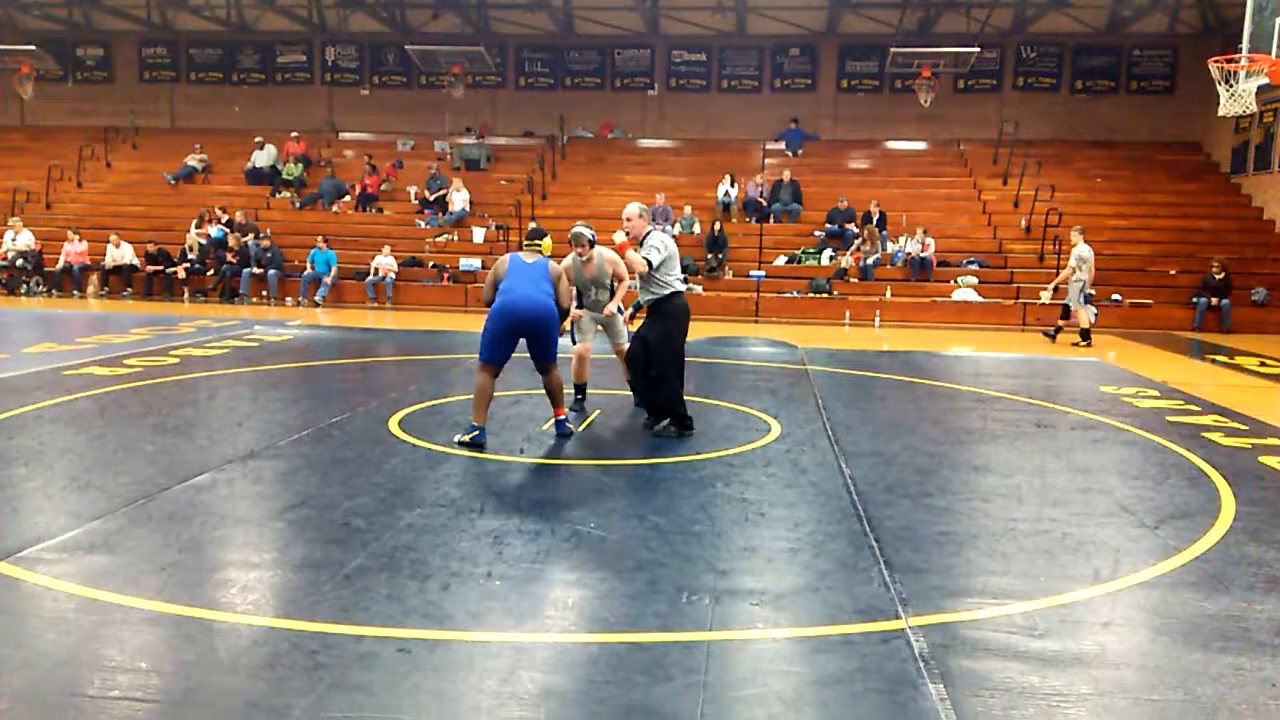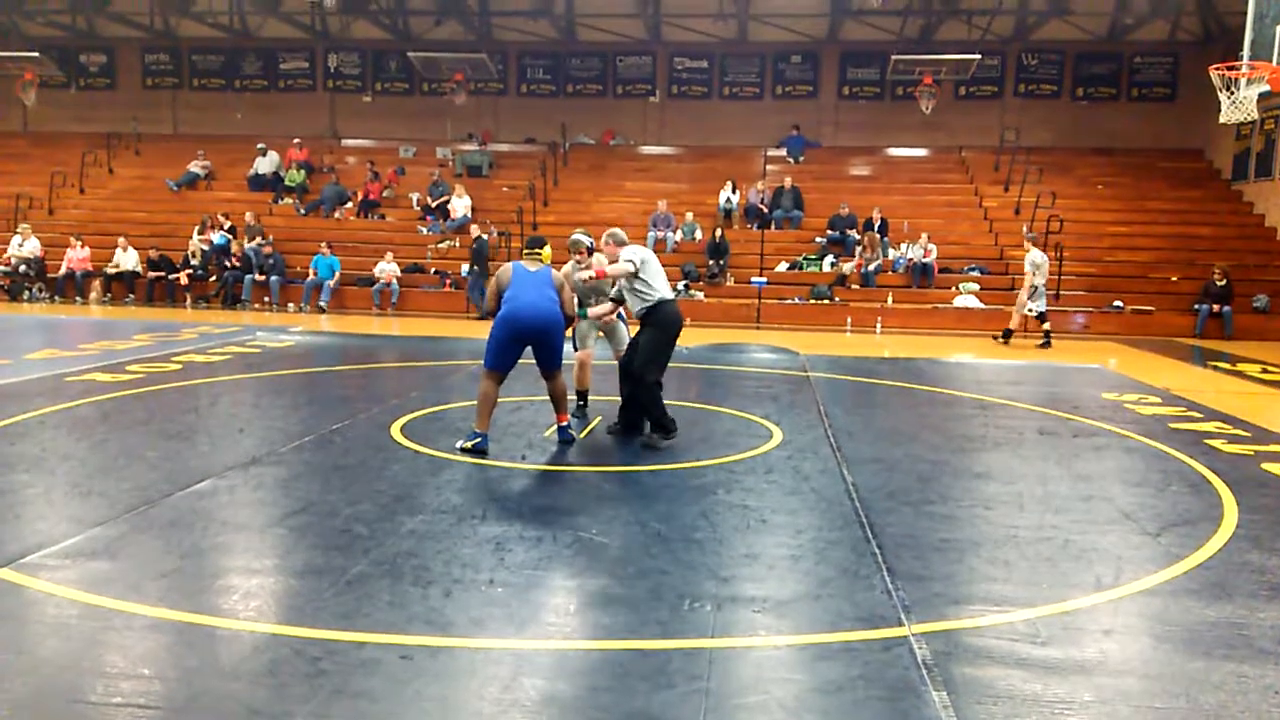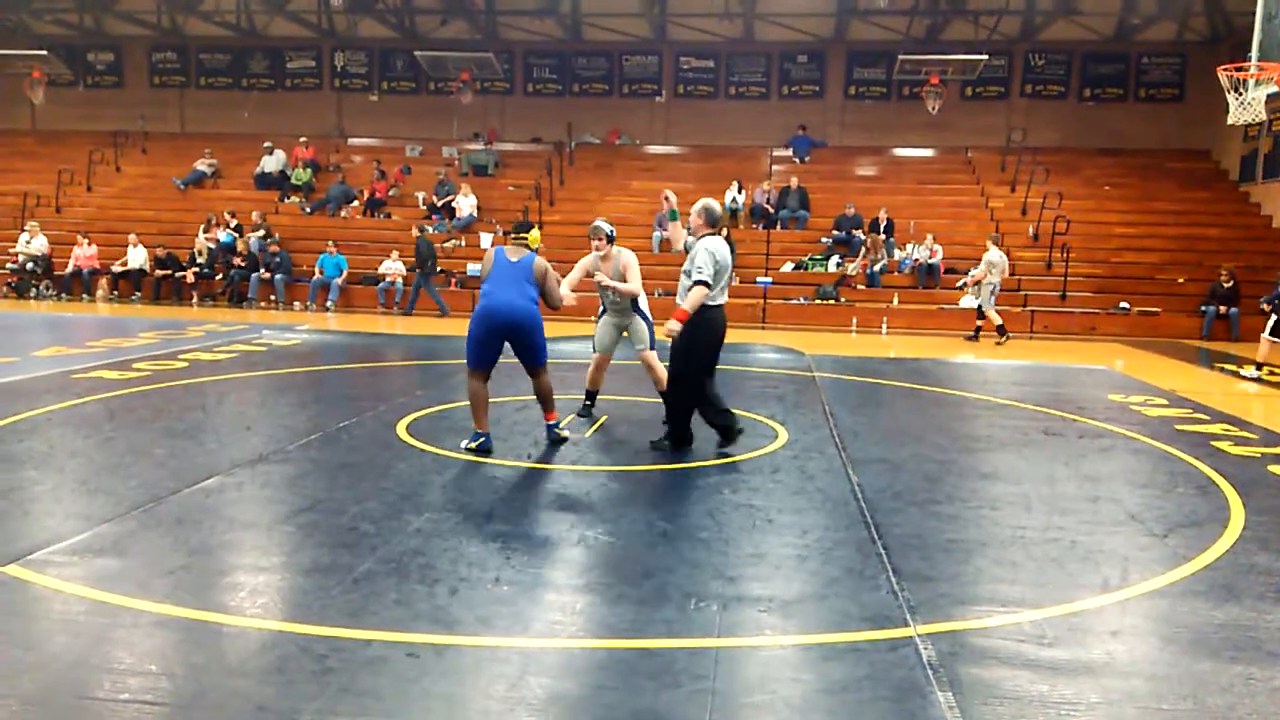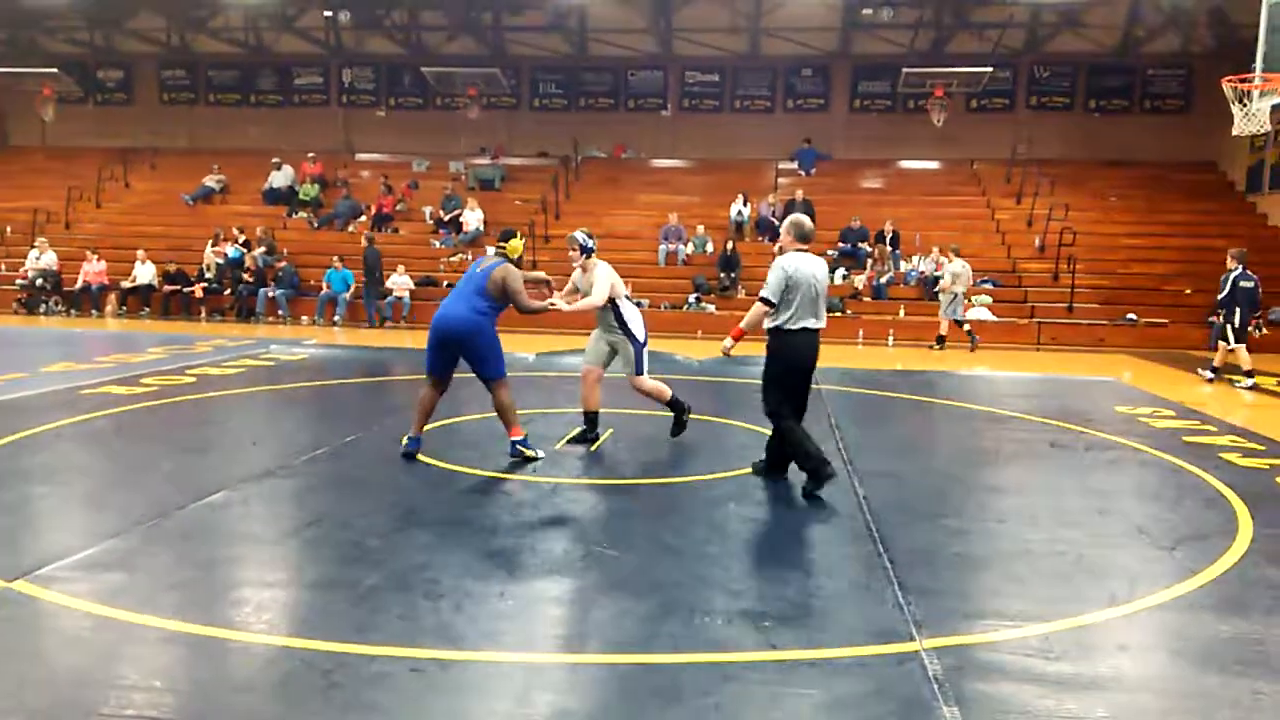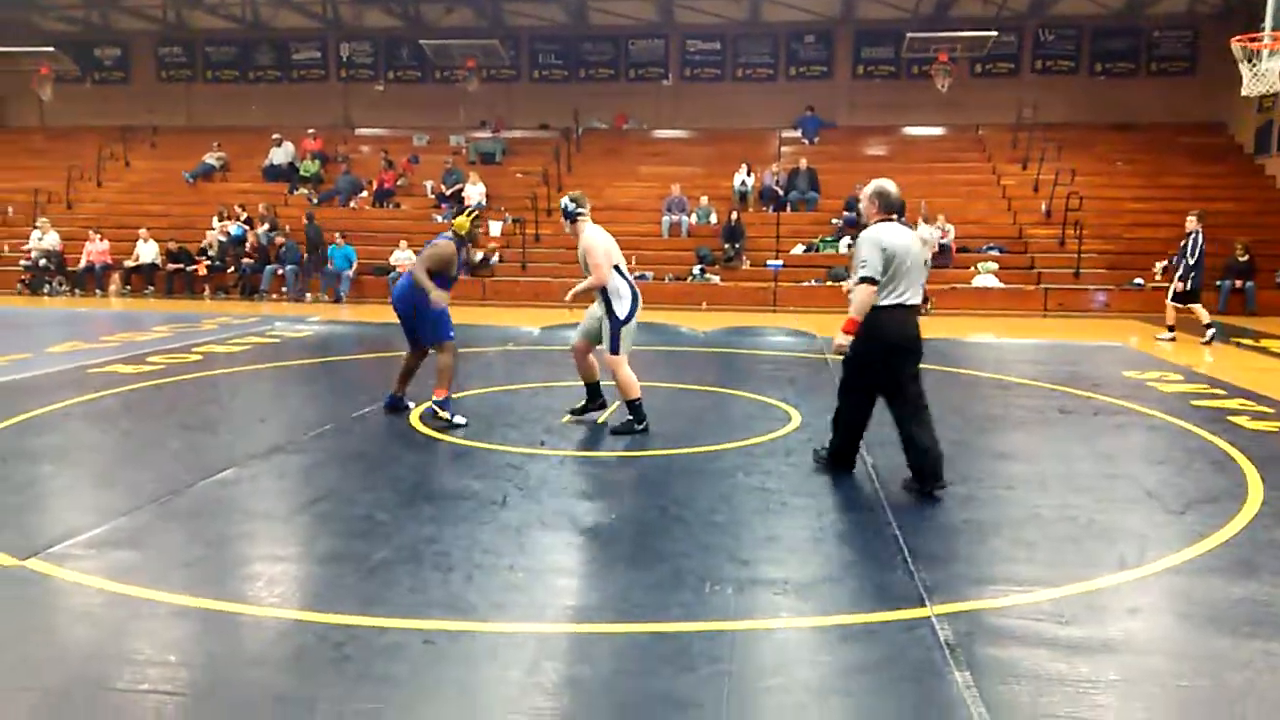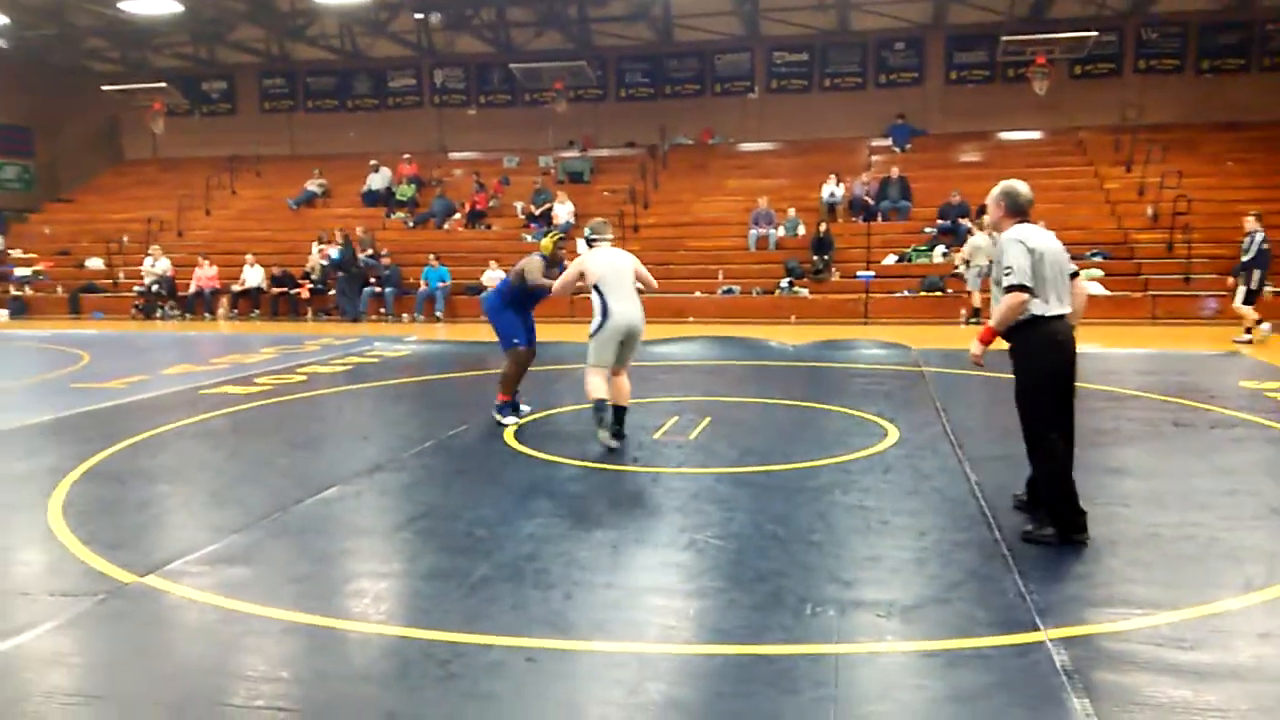
dt=0.7s
person 1, frame 1
left shoulder: (658, 240)
right shoulder: (642, 246)
left elbow: (639, 269)
left wrist: (623, 245)
right wrist: (634, 307)
left hip: (670, 311)
right hip: (656, 312)
left knee: (665, 368)
right knee: (635, 358)
left ankle: (681, 423)
right ankle: (658, 411)
person 1, frame 2
left shoulder: (633, 252)
right shoulder: (622, 276)
left elbow: (627, 267)
right elbow: (610, 306)
left wrist: (596, 273)
right wrist: (580, 314)
left hip: (663, 318)
right hip: (652, 320)
left knee: (644, 372)
right knee: (628, 366)
left ankle: (663, 428)
right ankle: (630, 422)
person 1, frame 3
left shoulder: (706, 247)
right shoulder: (715, 244)
left elbow: (701, 288)
right elbow: (680, 243)
left wrist: (677, 317)
right wrist: (673, 214)
left hip: (699, 319)
right hip: (714, 318)
left knee: (681, 382)
right knee: (700, 381)
left ankle: (678, 438)
right ankle: (727, 426)
person 1, frame 4
left shoulder: (784, 263)
right shoulder: (820, 264)
left elbow: (764, 306)
left wrist: (735, 335)
left hip: (786, 342)
right hip: (810, 342)
left knee: (780, 411)
right knee: (792, 408)
left ankle: (816, 467)
right ankle: (775, 462)
person 1, frame 5
left shoulder: (871, 236)
right shoulder: (911, 237)
left elbow: (867, 286)
left wrist: (848, 329)
left hip: (878, 325)
right hip: (909, 324)
left knee: (854, 395)
right knee: (910, 400)
left ankle: (840, 457)
right ankle: (929, 474)
person 1, frame 6
left shoulder: (1012, 239)
right shoulder: (1047, 238)
left elbow: (1017, 296)
right elbow: (1078, 291)
left wrist: (984, 337)
right wrist: (1065, 331)
left hip: (1035, 342)
right hip: (1058, 336)
left knee: (1042, 431)
right knee: (1054, 425)
left ankle: (1065, 519)
right ankle: (1041, 496)
person 2, frame 1
left shoulder: (504, 261)
right shoulder: (554, 268)
left elbow: (487, 299)
right elbow: (565, 306)
right wrist: (559, 326)
left hip: (506, 312)
right hip: (543, 314)
left knee: (487, 371)
right knee: (549, 369)
left ankle: (476, 430)
right ankle: (562, 421)
person 2, frame 2
left shoulder: (506, 270)
right shoulder: (555, 276)
left elbow: (489, 308)
right elbow: (569, 314)
right wrist: (557, 331)
left hip: (512, 320)
right hip: (549, 321)
left knee: (491, 378)
right knee: (553, 375)
left ankle: (479, 437)
right ankle: (564, 428)
person 2, frame 3
left shoulder: (492, 254)
right shoulder: (541, 264)
right elbow: (556, 303)
right wrist: (555, 283)
left hip: (487, 315)
right hip: (525, 317)
left knee: (477, 375)
right knee: (538, 373)
left ankle: (481, 435)
right ankle: (552, 426)
person 2, frame 4
left shoulder: (483, 261)
right shoulder: (510, 271)
right elbow: (523, 305)
left wrist: (536, 277)
right wrist: (547, 304)
left hip: (442, 323)
right hip: (473, 328)
left knee: (435, 385)
right knee: (499, 385)
left ankle: (413, 440)
right ankle: (518, 441)
person 2, frame 5
left shoulder: (462, 246)
right shoulder: (446, 248)
left elbow: (469, 269)
right elbow: (415, 269)
right wrist: (433, 291)
left hip: (406, 296)
right hip: (418, 298)
left knee: (419, 350)
right knee: (447, 348)
left ankle: (395, 398)
right ankle: (441, 403)
person 2, frame 6
left shoulder: (559, 265)
right shoulder: (536, 263)
right elbow: (535, 283)
left hip: (520, 309)
right hip: (502, 306)
left knee: (529, 353)
right knee: (517, 353)
left ankle: (509, 396)
right ankle: (502, 406)
person 3, frame 1
left shoulder: (609, 257)
right shoulder: (567, 264)
left elbow: (624, 280)
left wrist: (614, 304)
right wrist: (570, 309)
left hip: (610, 308)
right hip: (584, 311)
left knee: (624, 351)
right knee: (581, 352)
right ankle: (579, 396)
person 3, frame 2
left shoulder: (608, 265)
right shoulder: (567, 272)
left hip: (612, 315)
right hip: (585, 318)
left knee: (625, 357)
right knee: (582, 358)
right ankle: (581, 403)
person 3, frame 3
left shoulder: (627, 257)
right shoulder: (588, 261)
left elbow: (635, 290)
right elbow: (566, 283)
left wrist: (610, 282)
right wrist: (565, 293)
left hip: (635, 313)
right hip: (609, 315)
left knee: (649, 359)
right knee: (599, 361)
right ankle: (588, 402)
person 3, frame 4
left shoulder: (601, 272)
right shoulder: (578, 274)
left elbow: (596, 301)
right elbow: (565, 298)
left wrist: (568, 307)
left hip: (628, 330)
right hip: (604, 330)
left knee: (639, 382)
right knee: (589, 375)
left ankle: (680, 409)
right ankle: (590, 429)
person 3, frame 5
left shoulder: (589, 238)
right shoulder: (592, 234)
left elbow: (599, 279)
left wrist: (575, 291)
right wrist: (581, 287)
left hip: (621, 303)
right hip: (606, 303)
left knee: (615, 362)
right knee: (579, 347)
left ankle: (639, 419)
right ankle: (595, 398)
person 3, frame 6
left shoulder: (584, 260)
right shoulder: (627, 256)
left elbow: (557, 289)
right elbow: (653, 286)
left wrist: (576, 284)
left hip: (610, 320)
right hip: (635, 317)
left knee: (595, 375)
right knee: (619, 371)
left ankle: (604, 419)
right ankle: (616, 424)
